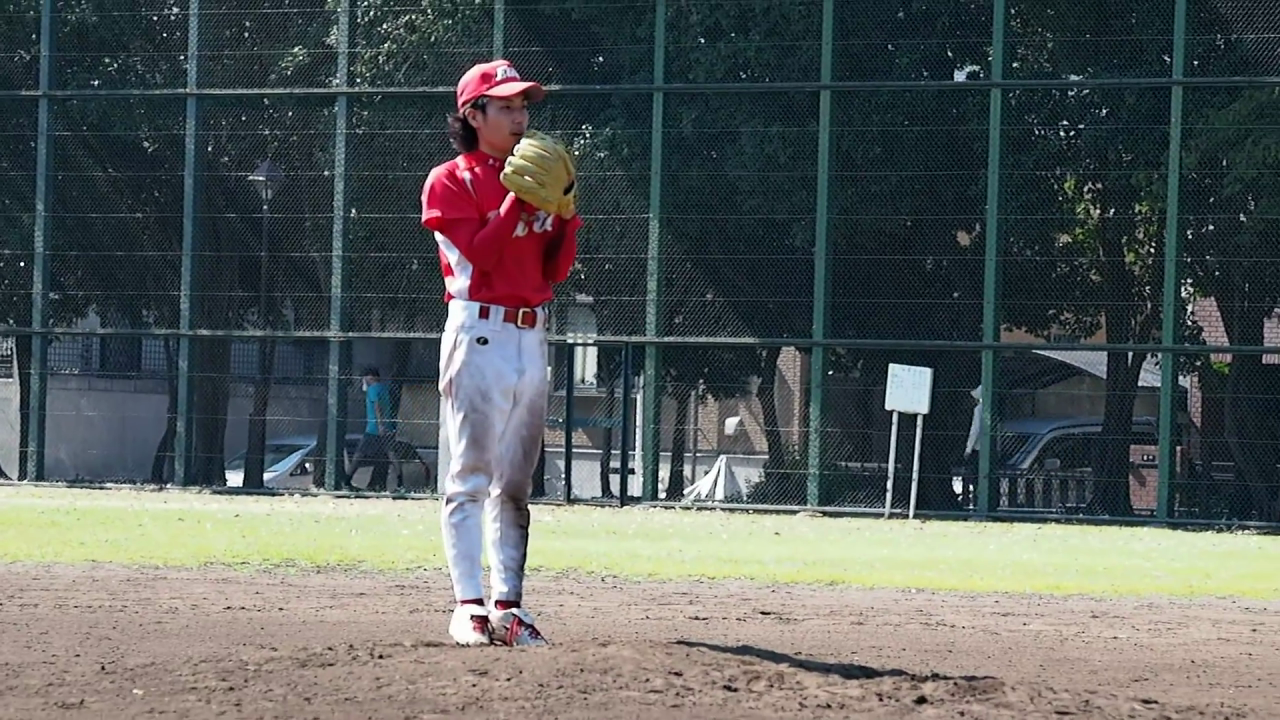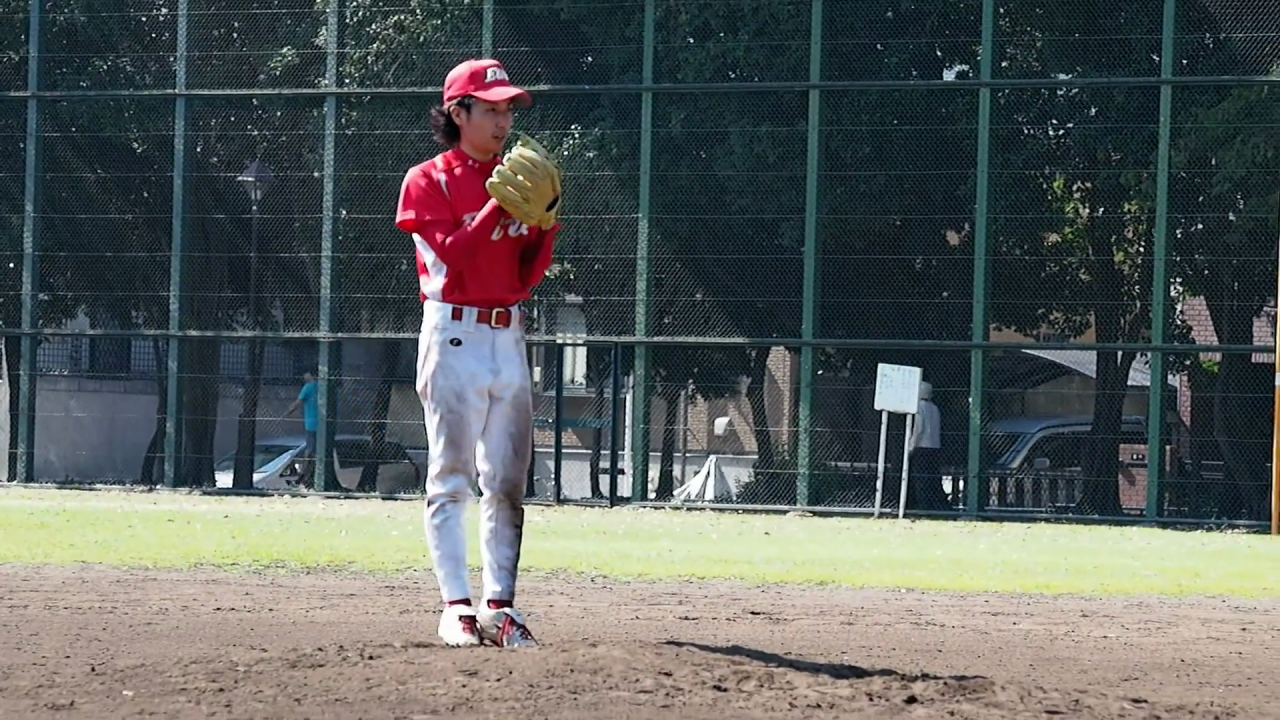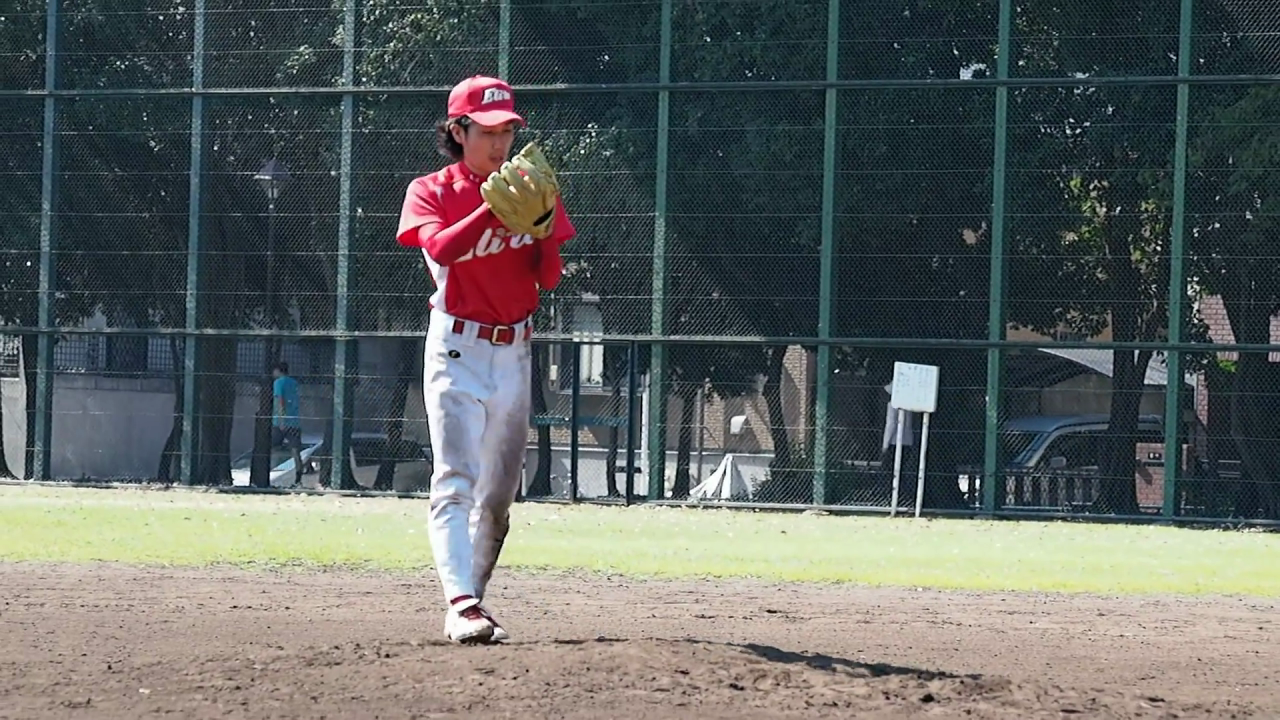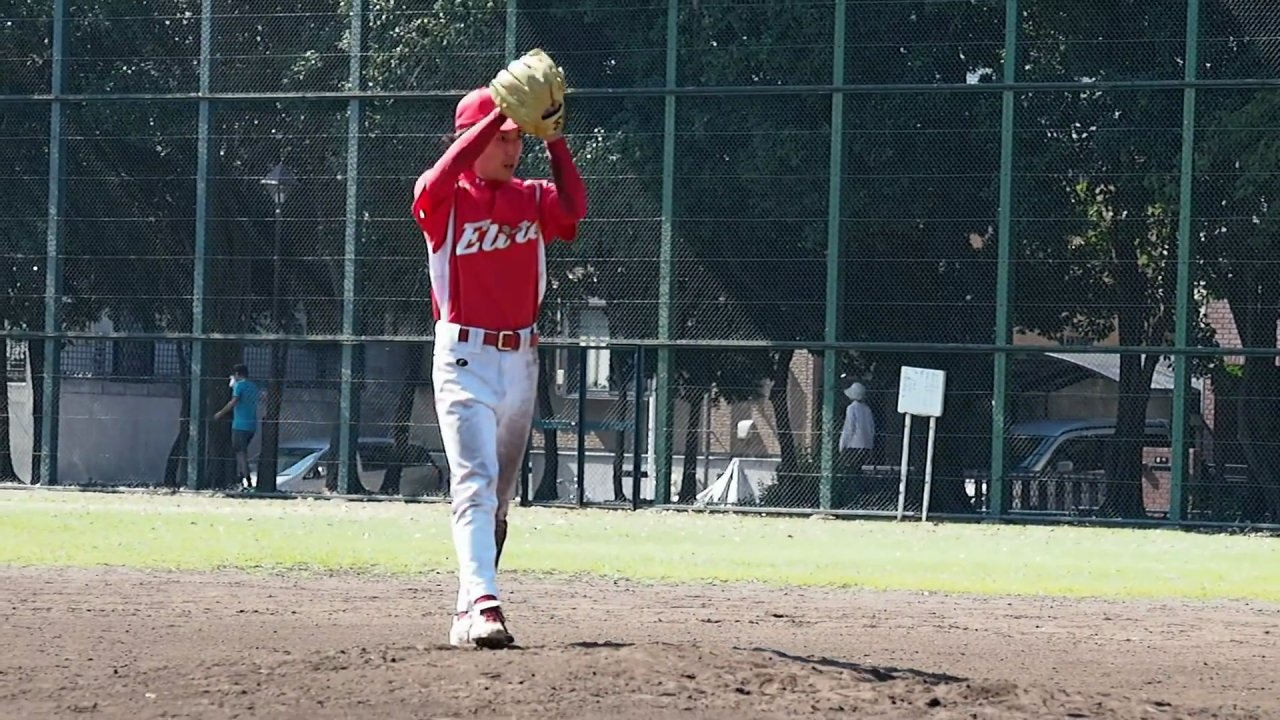
dt=0.5s
person 1, frame 1
right shoulder: (450, 180)
left elbow: (556, 271)
right elbow: (480, 254)
left wrist: (565, 210)
right wrist: (519, 196)
left hip: (532, 337)
right hip: (480, 334)
left knee: (514, 483)
right knee: (470, 476)
left ankle: (507, 604)
right ankle: (469, 605)
person 1, frame 2
left shoulder: (519, 180)
right shoulder: (428, 179)
left elbow: (529, 276)
right elbow: (453, 255)
left wrist: (546, 223)
right wrist: (499, 203)
left hip: (509, 337)
right hip: (455, 336)
left knee: (508, 481)
right knee: (451, 478)
left ankle: (499, 604)
right ankle: (457, 607)
person 1, frame 3
left shoulder: (532, 191)
right shoulder: (429, 191)
left elbow: (549, 278)
right elbow: (440, 249)
left wrist: (543, 228)
right wrist: (494, 204)
left hip: (513, 351)
right hip: (457, 349)
left knee: (498, 494)
right knee: (455, 482)
left ankle: (473, 597)
right ankle: (461, 603)
person 1, frame 4
left shoulder: (532, 195)
right shoulder: (443, 192)
left elbow: (573, 215)
right elbow: (437, 180)
left wrist: (553, 137)
right wrist: (498, 115)
left hip: (520, 358)
right hip: (464, 357)
left knee: (500, 494)
right knee: (475, 482)
left ankle: (469, 609)
right ankle: (483, 602)
